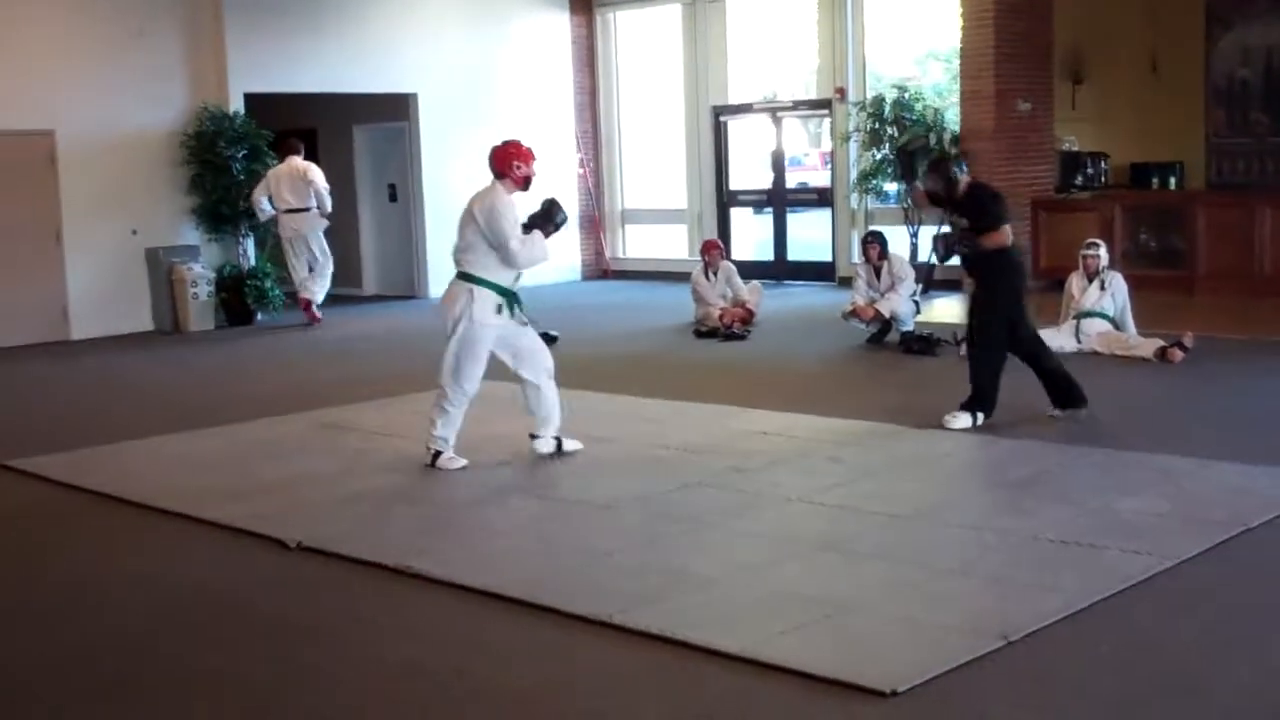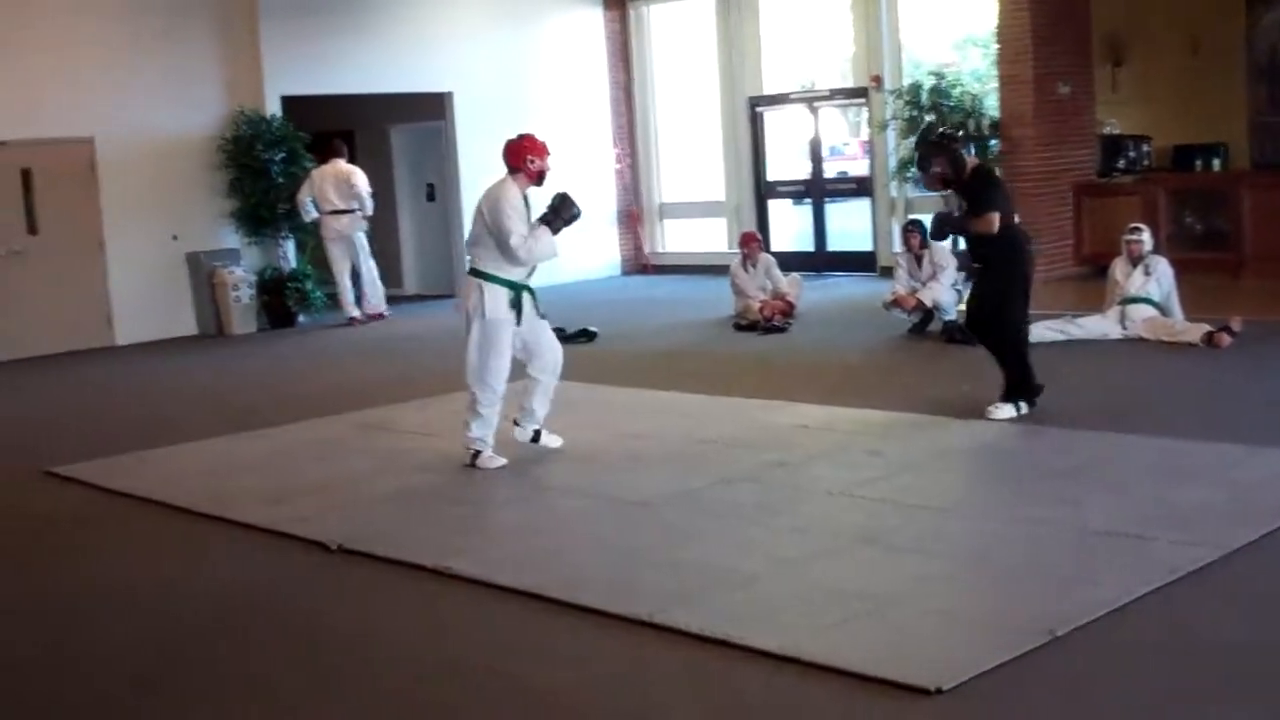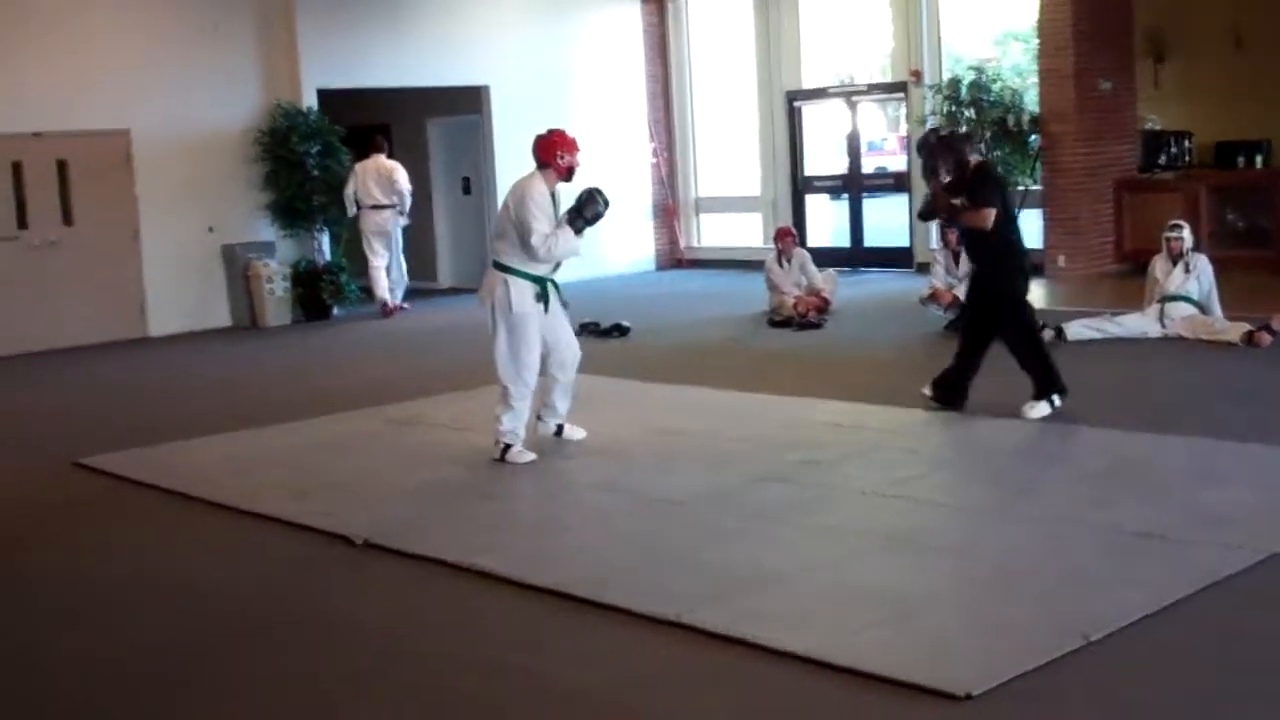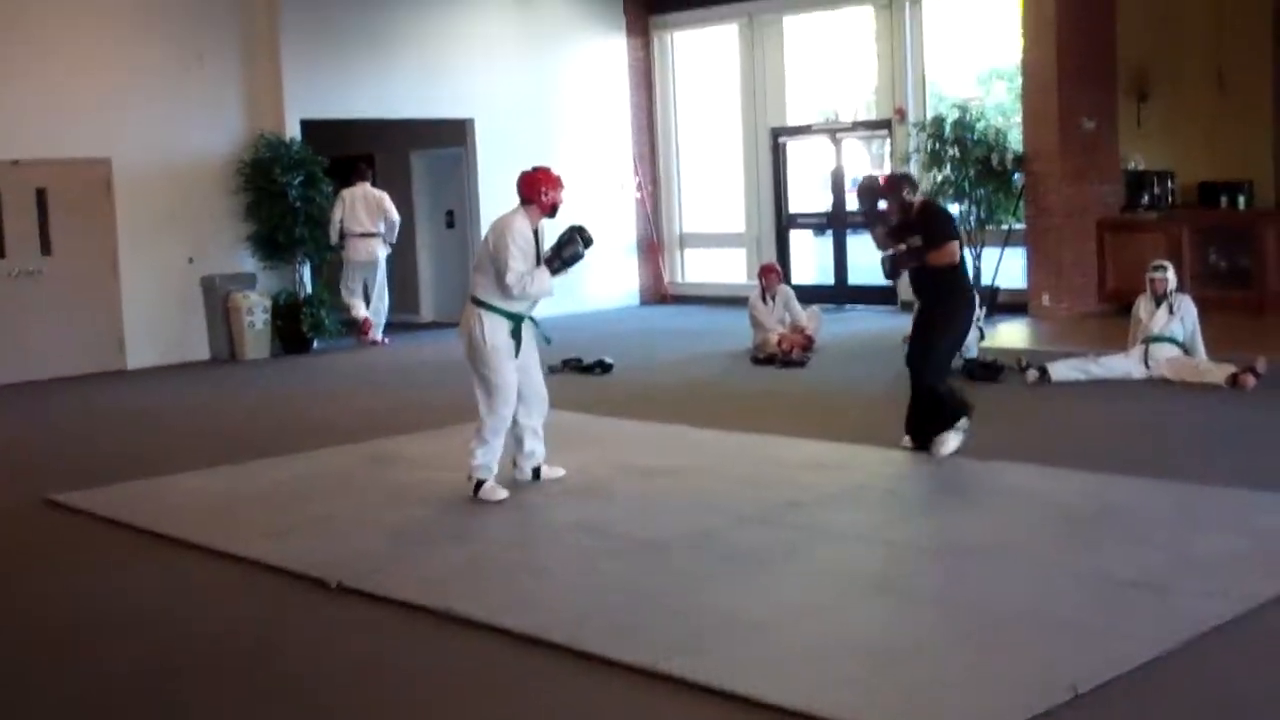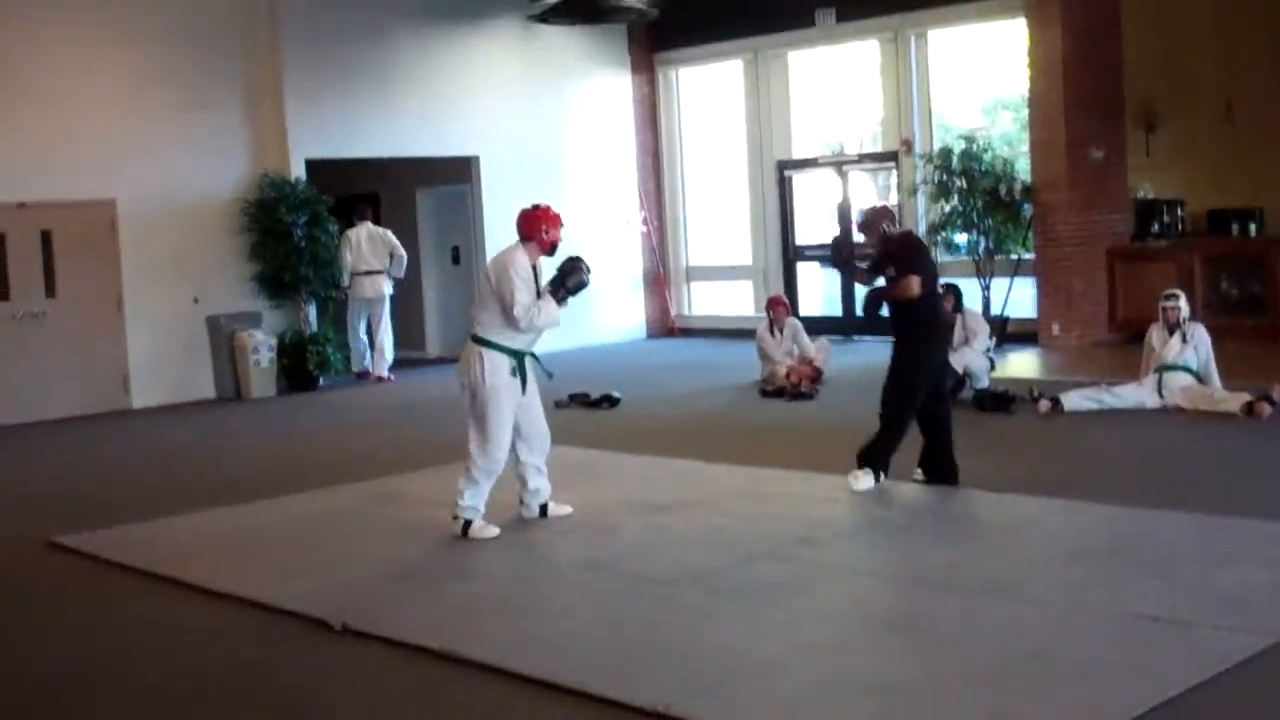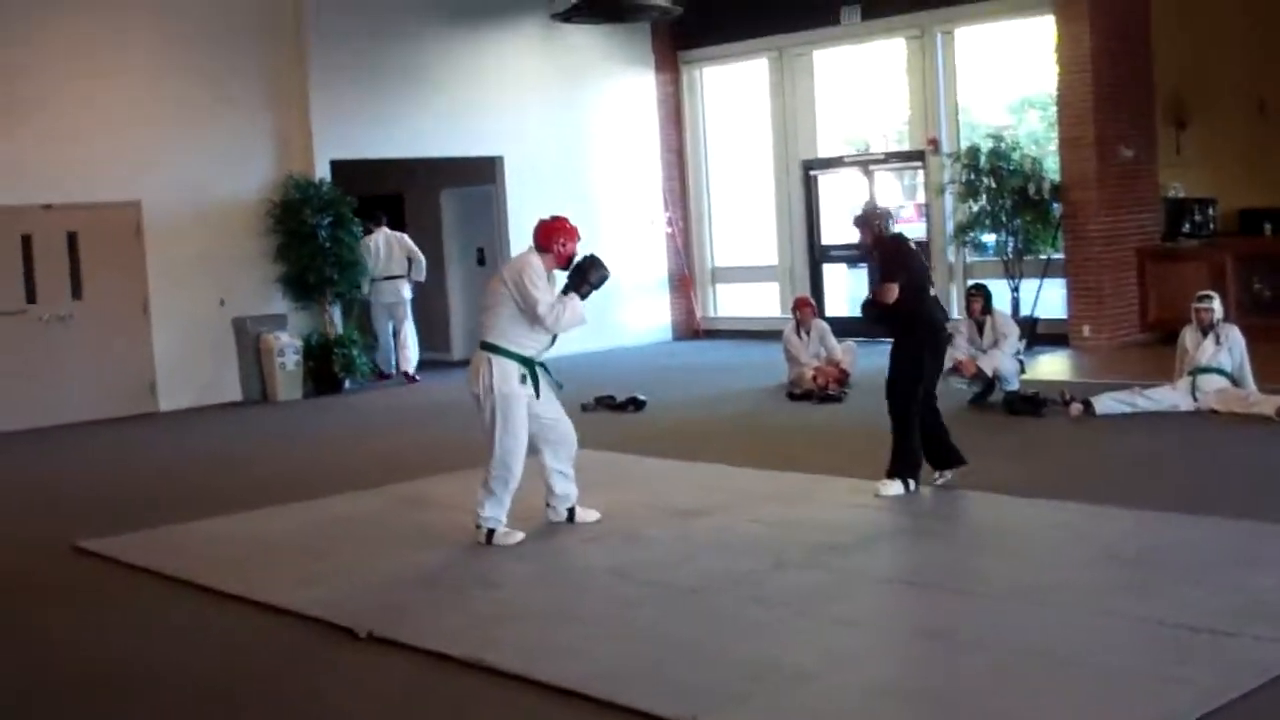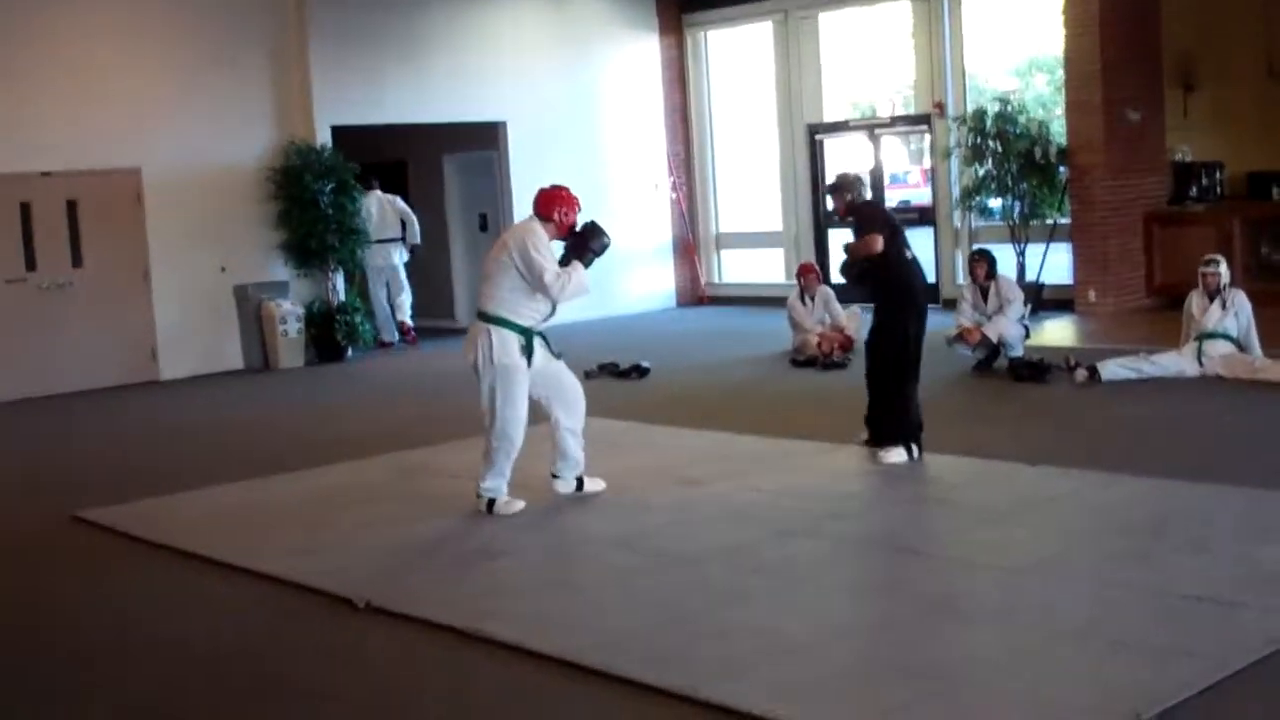
dt=0.2s
person 1, frame 1
left shoulder: (495, 199)
right shoulder: (497, 201)
right elbow: (519, 255)
left wrist: (532, 228)
right wrist: (545, 229)
left hip: (497, 301)
right hip: (476, 301)
left knee: (537, 361)
right knee: (463, 379)
left ankle: (546, 437)
right ankle: (439, 447)
person 1, frame 2
left shoulder: (515, 195)
right shoulder: (504, 196)
right elbow: (523, 250)
left wrist: (548, 222)
right wrist: (555, 225)
left hip: (513, 294)
right hip: (490, 295)
left knee: (548, 355)
right knee: (491, 376)
left ankle: (528, 425)
right ankle: (478, 447)
person 1, frame 3
left shoulder: (547, 190)
right shoulder: (530, 192)
right elbow: (543, 248)
left wrist: (576, 216)
right wrist: (578, 223)
left hip: (538, 287)
right hip: (514, 288)
left knee: (566, 353)
right knee: (522, 368)
left ankle: (551, 421)
right ankle: (508, 440)
person 1, frame 4
left shoulder: (531, 227)
right shoulder: (511, 228)
right elbow: (517, 285)
left wrist: (559, 254)
right wrist: (556, 263)
left hip: (516, 323)
right hip: (491, 324)
left knee: (533, 395)
right knee: (501, 402)
left ankle: (528, 463)
right ankle: (481, 475)
person 1, frame 5
left shoulder: (527, 263)
right shoulder: (512, 263)
left elbow: (532, 308)
right elbow: (525, 318)
left wrist: (558, 288)
right wrist: (562, 292)
left hip: (515, 361)
right hip: (490, 362)
left knee: (534, 433)
right knee: (493, 442)
left ankle: (534, 501)
right ankle: (467, 515)
person 1, frame 6
left shoulder: (536, 269)
right shoulder: (527, 267)
left elbow: (547, 316)
right elbow: (552, 318)
left wrist: (573, 289)
right wrist: (582, 290)
left hip: (526, 369)
right hip: (501, 370)
left knee: (560, 435)
right knee: (509, 453)
left ankle: (562, 505)
right ankle: (490, 524)
person 1, frame 7
left shoulder: (529, 236)
right shoulder: (529, 236)
left elbow: (545, 284)
right elbow: (556, 289)
left wrist: (572, 257)
right wrist: (585, 258)
left hip: (522, 339)
right hip: (500, 341)
left knee: (568, 396)
right knee: (508, 424)
left ankle: (567, 474)
right ankle: (490, 494)
person 2, frame 1
left shoulder: (984, 198)
right shoulder: (954, 195)
left elbow: (1003, 238)
right elbow: (919, 200)
left wrist: (962, 242)
left hip: (1002, 277)
right hip: (988, 278)
left knee: (983, 341)
right knee: (1022, 340)
left ankle: (978, 407)
right ankle: (1068, 396)
person 2, frame 2
left shoulder: (984, 181)
right shoulder: (965, 177)
left elbow: (990, 225)
right elbow: (931, 181)
left wrist: (954, 224)
right wrist: (925, 156)
left hip: (1009, 264)
right hip: (993, 263)
left knee: (1006, 328)
right knee: (978, 322)
left ankle: (1020, 396)
right ankle: (1027, 382)
person 2, frame 3
left shoulder: (987, 179)
right shoulder: (967, 179)
left elbow: (985, 221)
right elbow: (941, 195)
left wrist: (951, 212)
left hip: (1005, 265)
right hip: (986, 265)
left knee: (1019, 329)
right knee: (973, 327)
left ankle: (1051, 392)
right ankle: (950, 390)
person 2, frame 4
left shoulder: (937, 217)
right shoulder: (908, 220)
left elbow: (952, 255)
right elbow: (884, 242)
left wrist: (912, 259)
right wrist: (870, 211)
left hip: (953, 303)
right hip: (932, 303)
left knee: (925, 366)
right knee: (923, 366)
left ankle: (955, 418)
right ankle: (923, 432)
person 2, frame 5
left shoulder: (909, 248)
right shoulder: (891, 250)
left elbow: (911, 288)
right elbow: (868, 276)
left wrist: (878, 296)
right wrist: (849, 263)
left hip: (923, 336)
right hip: (924, 333)
left knee: (897, 401)
right knee: (930, 403)
left ankle: (873, 465)
right ankle: (940, 469)
person 2, frame 6
left shoulder: (892, 251)
right shoulder: (896, 249)
left elbow: (888, 295)
left wrist: (872, 301)
right wrist: (878, 306)
left hip: (920, 335)
right hip: (922, 332)
left knee: (904, 403)
right knee: (919, 400)
left ankle: (904, 475)
right ankle: (947, 460)
person 2, frame 7
left shoulder: (869, 213)
right shoulder: (866, 216)
left elbow: (875, 246)
left wrist: (850, 252)
right wrist: (856, 268)
left hip: (904, 299)
right hip: (893, 299)
left knee: (899, 369)
right knee: (880, 365)
left ankle: (907, 440)
right ankle: (882, 431)
person 3, frame 1
left shoulder: (1113, 279)
right shoulder: (1073, 279)
left elbow: (1123, 313)
right elbow: (1066, 309)
left wrist: (1134, 340)
right wrist: (1061, 331)
left hip: (1102, 332)
right hip: (1072, 330)
left knee: (1126, 343)
left ankle: (1165, 352)
person 3, frame 2
left shoulder: (1159, 264)
right shoulder: (1118, 264)
left elbow: (1170, 297)
left wrist: (1180, 324)
right wrist: (1107, 320)
left hip: (1147, 318)
right hip: (1117, 317)
left knee: (1172, 328)
right knee: (1076, 326)
left ankle: (1211, 336)
right ankle: (1028, 332)
person 3, frame 3
left shoulder: (1200, 262)
right shoulder: (1157, 261)
left elbow: (1209, 295)
left wrist: (1218, 325)
right wrist: (1143, 319)
left hip: (1187, 317)
right hip: (1156, 315)
left knee: (1211, 327)
right knee: (1113, 324)
left ankle: (1251, 335)
right ankle: (1059, 332)
person 3, frame 4
left shoulder: (1183, 302)
right shoulder: (1141, 302)
left elbow: (1193, 336)
left wrist: (1203, 365)
right wrist: (1128, 360)
left hip: (1170, 357)
right hip: (1140, 356)
left knee: (1196, 369)
right knee: (1096, 364)
left ankle: (1236, 377)
right ankle: (1042, 372)
person 3, frame 5
left shoulder: (1197, 331)
right shoulder: (1154, 331)
left elbow: (1207, 365)
left wrist: (1217, 394)
right wrist: (1142, 389)
left hip: (1184, 386)
right hip: (1153, 385)
left knee: (1210, 397)
right knee: (1109, 394)
left ankle: (1253, 406)
right ankle: (1055, 402)
person 3, frame 6
left shoulder: (1231, 333)
right shoulder: (1187, 333)
left elbow: (1241, 367)
left wrist: (1251, 395)
right wrist: (1174, 391)
left hip: (1219, 389)
right hip: (1187, 388)
left knee: (1246, 400)
right knee: (1142, 397)
right ankle: (1085, 405)
person 3, frame 7
left shoulder: (1237, 297)
right shoulder: (1194, 297)
left elbow: (1248, 333)
left wrist: (1257, 362)
right wrist: (1181, 356)
left hip: (1225, 354)
right hip: (1193, 354)
left knee: (1253, 366)
right knee: (1147, 363)
right ankle: (1091, 372)
person 4, frame 1
left shoulder: (273, 173)
right shoulder: (308, 167)
left elbow: (257, 196)
right elbow: (320, 187)
left wrist: (271, 214)
right wrist: (325, 208)
left hip: (286, 223)
right hip: (308, 220)
left knee: (298, 269)
right knee: (323, 263)
left ankle: (311, 313)
right ankle: (308, 298)
person 4, frame 2
left shoulder: (316, 174)
right shoulder: (352, 170)
left elbow: (302, 198)
right elbow: (362, 191)
left wrist: (314, 217)
right wrist: (367, 212)
left hip: (329, 225)
right hip: (351, 222)
left knee: (340, 270)
right knee: (366, 265)
left ankle: (352, 313)
right ankle: (375, 308)
person 4, frame 3
left shoulder: (359, 168)
right shoulder: (394, 166)
left elbow: (348, 193)
right elbow: (403, 189)
left wrist: (354, 213)
right wrist: (404, 209)
left hip: (369, 218)
right hip: (390, 217)
left knee: (376, 262)
right knee: (396, 260)
left ankle: (385, 300)
right ankle: (396, 301)
person 4, frame 4
left shoulder: (345, 194)
right shoulder: (380, 195)
left elbow: (335, 219)
right elbow: (394, 218)
left wrist: (335, 240)
right wrist: (389, 238)
left hip: (353, 246)
right hip: (375, 246)
left knee: (351, 288)
right knee: (378, 291)
left ankle: (363, 318)
right ankle: (376, 334)
person 4, frame 5
left shoulder: (350, 234)
right shoulder: (384, 233)
left elbow: (345, 260)
right elbow: (401, 254)
left wrist: (345, 283)
right wrist: (394, 274)
left hip: (358, 284)
right hip: (380, 283)
left knee: (356, 329)
right knee: (382, 328)
left ankle: (362, 368)
right ankle: (382, 371)
person 4, frame 6
left shoulder: (368, 241)
right shoulder: (401, 237)
left elbow: (366, 267)
right elbow: (419, 258)
left wrist: (365, 290)
right wrist: (415, 278)
left hip: (379, 289)
right hip: (400, 287)
left knee: (383, 332)
right knee: (406, 329)
left ankle: (387, 369)
right ankle: (408, 368)
person 4, frame 7
left shoulder: (362, 204)
right shoulder: (393, 200)
right elbow: (411, 219)
right wrist: (410, 241)
left hip: (373, 253)
right hip: (393, 250)
left knee: (379, 296)
right knee: (401, 291)
left ankle: (388, 337)
right ankle: (404, 322)
